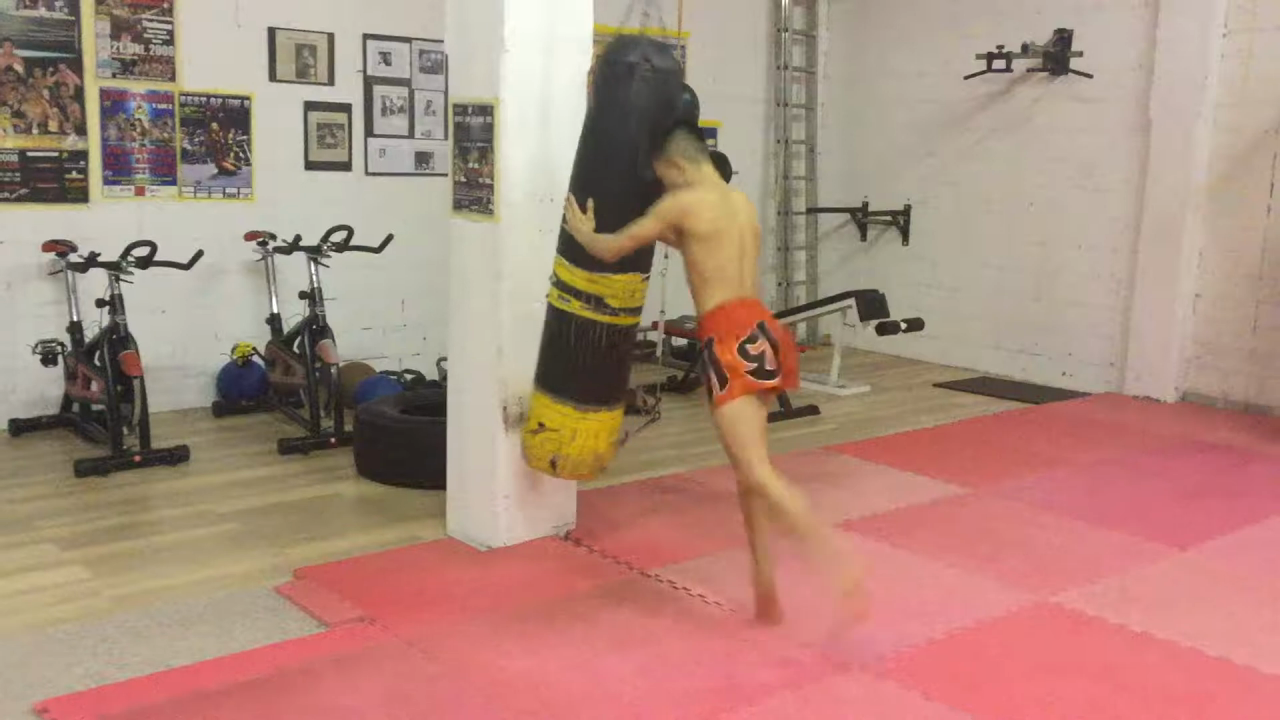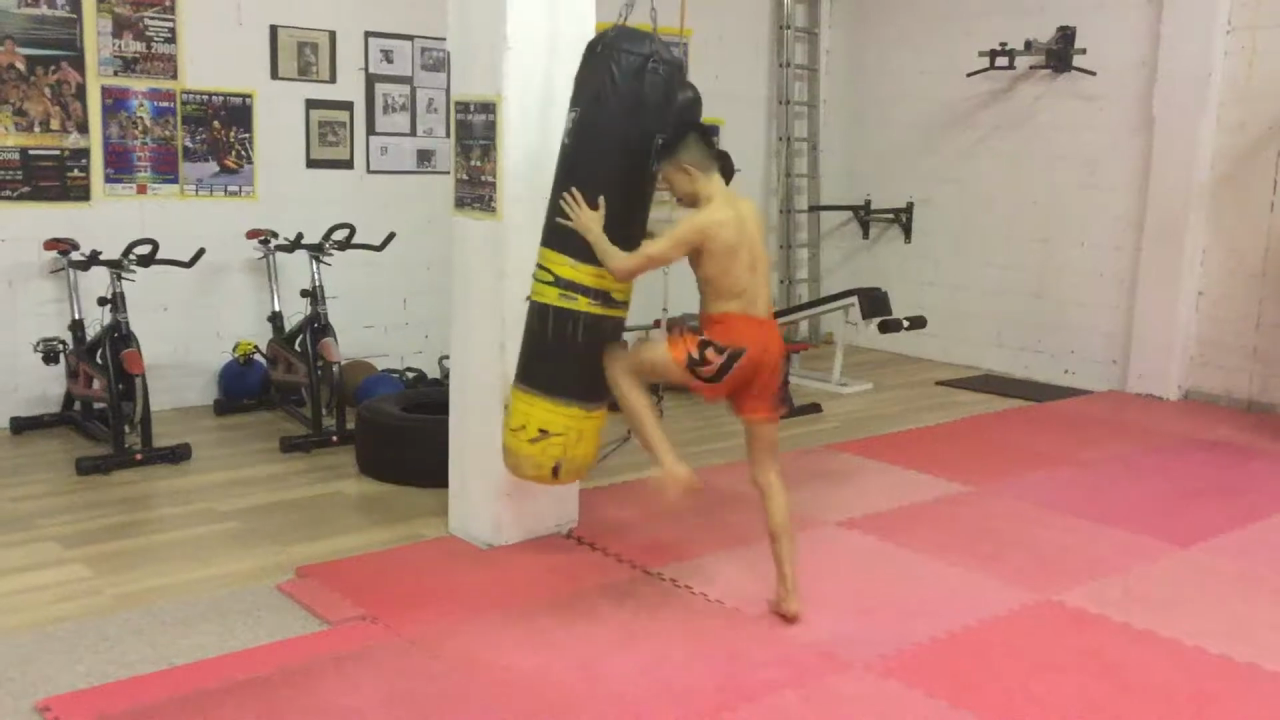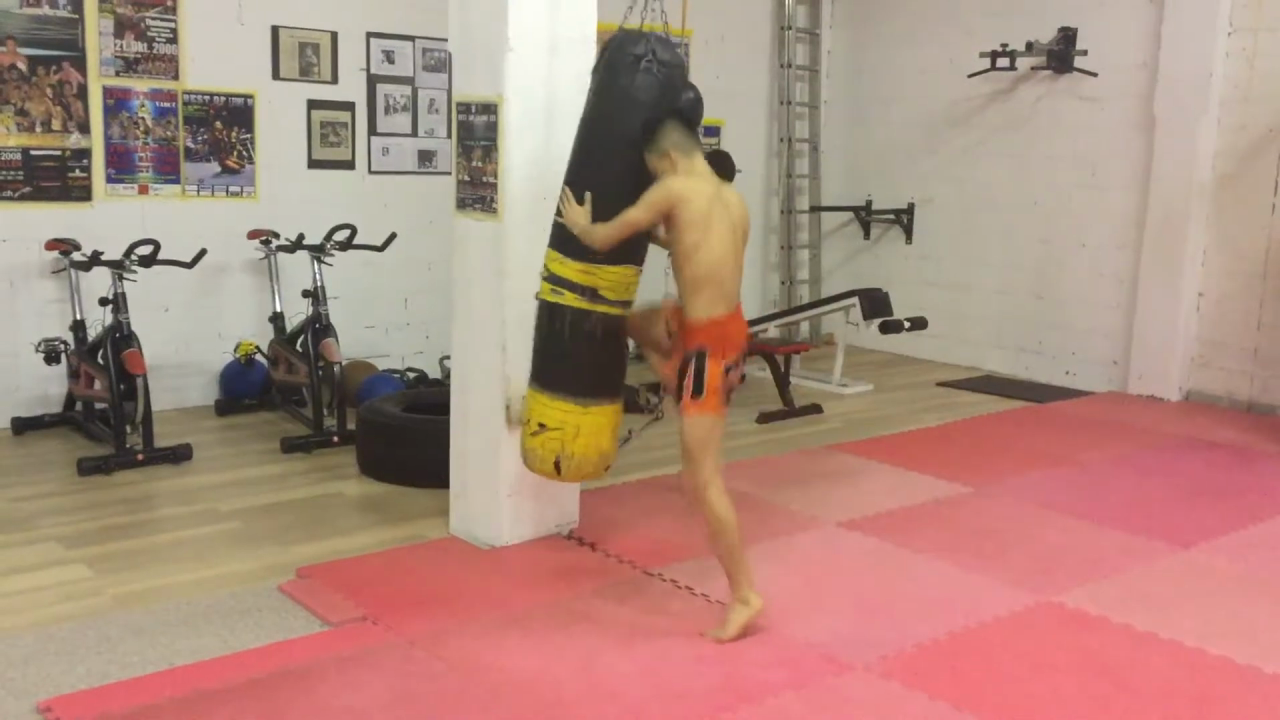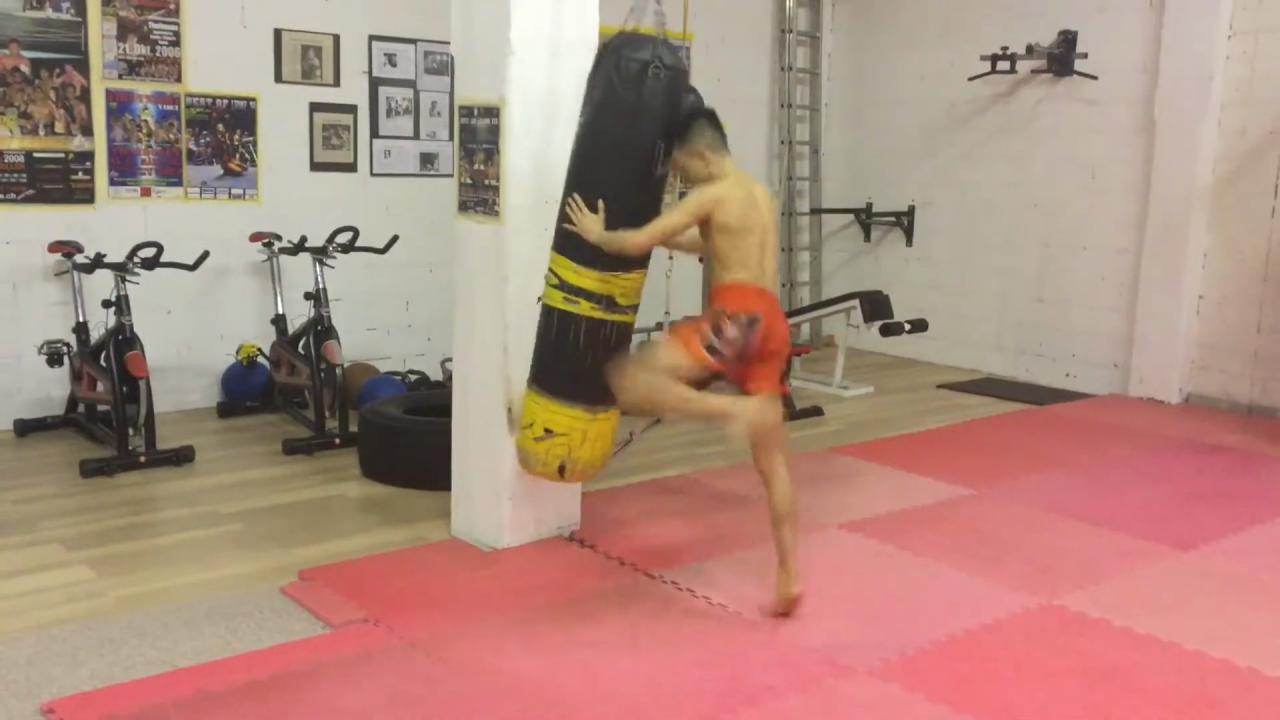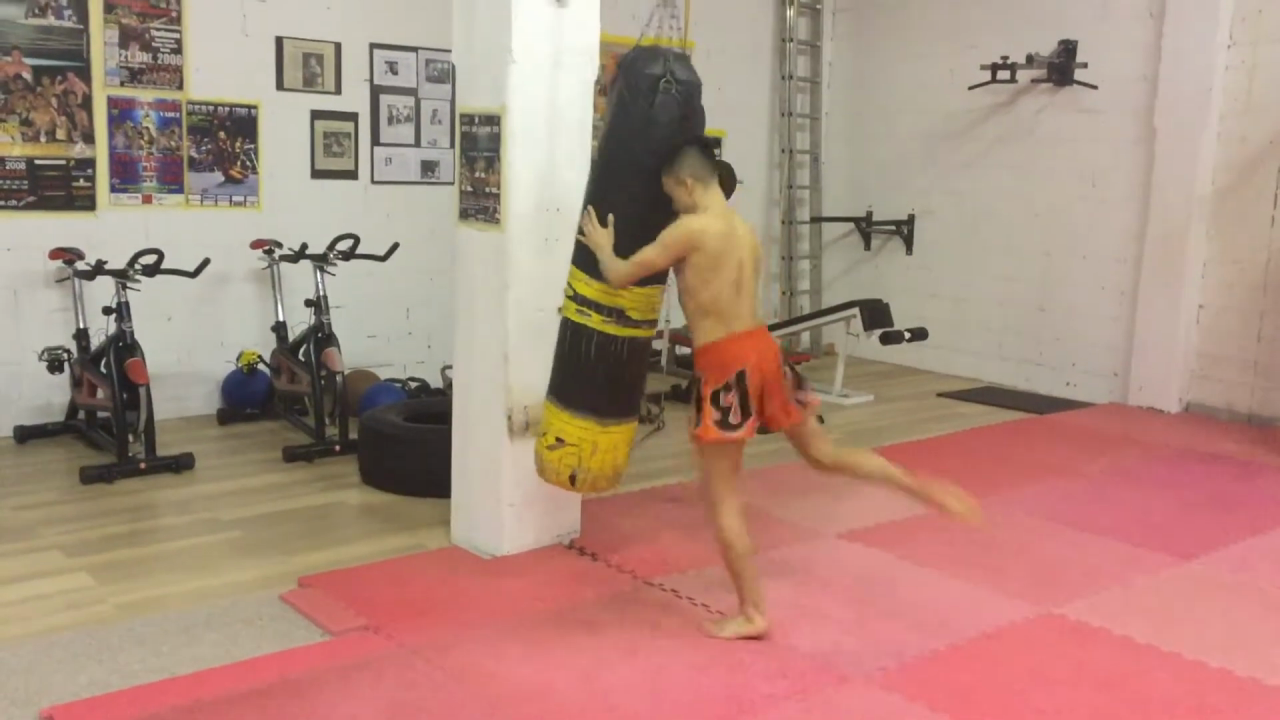
dt=0.5s
person 1, frame 1
left shoulder: (683, 203)
right shoulder: (742, 203)
left elbow: (610, 251)
left wrist: (582, 229)
right wrist: (667, 235)
left hip: (734, 338)
right hip: (760, 330)
left knee: (756, 471)
right knee: (751, 469)
left ankle: (840, 567)
right ankle: (764, 584)
person 1, frame 2
left shoulder: (704, 221)
right shoulder: (748, 210)
left elbow: (627, 268)
left wrist: (594, 233)
right wrist: (664, 240)
left hip: (727, 344)
right hip: (768, 346)
left knee: (618, 361)
right knee: (766, 475)
left ankle: (670, 464)
right ankle: (787, 593)
person 1, frame 3
left shoulder: (676, 190)
right shoulder: (736, 200)
left elbow: (603, 240)
left wrist: (579, 222)
right wrist: (656, 229)
left hip: (709, 343)
right hip: (725, 327)
left knee: (704, 479)
right knee: (636, 323)
left ankle: (744, 596)
person 1, frame 4
left shoulder: (712, 195)
right shoulder: (761, 194)
left elbow: (638, 243)
left wrist: (597, 234)
right wrist: (671, 237)
left hip: (737, 317)
right hip: (773, 324)
left knee: (629, 384)
right knee: (771, 458)
left ankle: (733, 411)
right ankle: (789, 579)
person 1, frame 5
left shoulder: (689, 229)
right shoulder: (744, 230)
left elbow: (619, 277)
left wrist: (601, 247)
left hip: (724, 369)
right hip: (762, 354)
left knee: (721, 498)
right knee: (822, 454)
left ankle: (751, 613)
right ankle: (924, 486)
